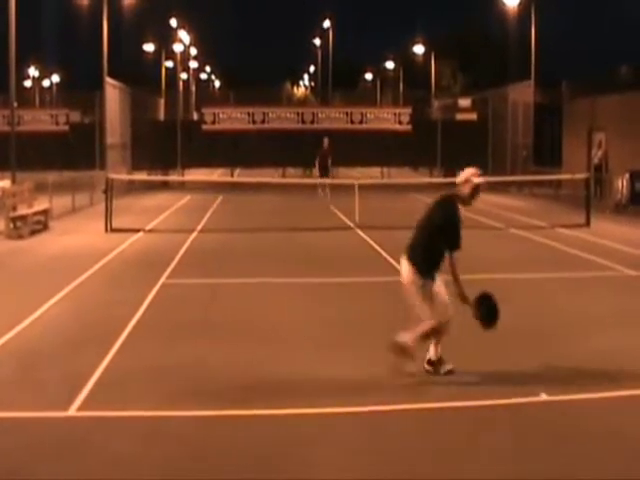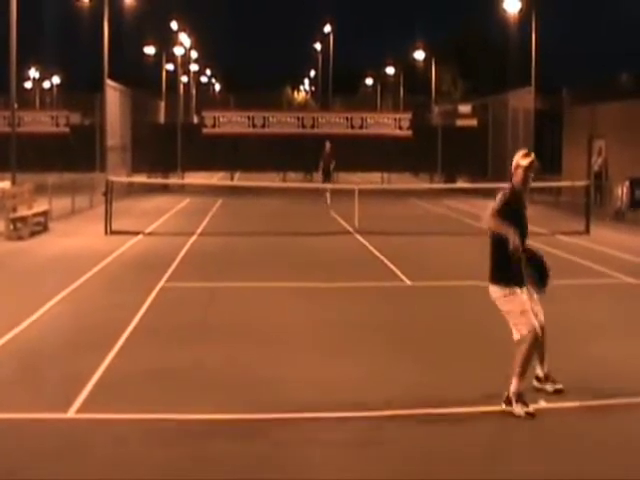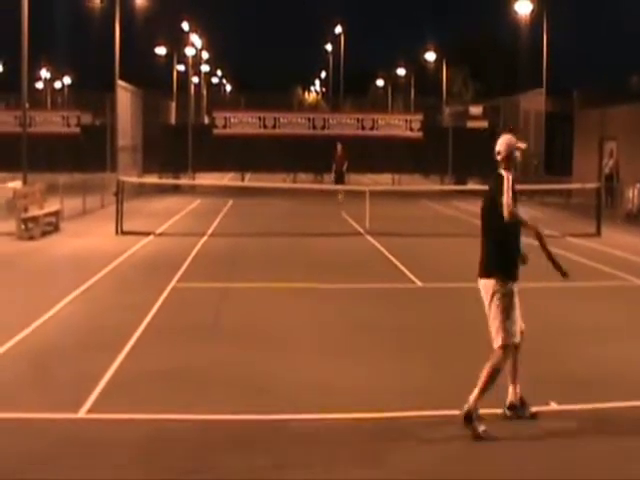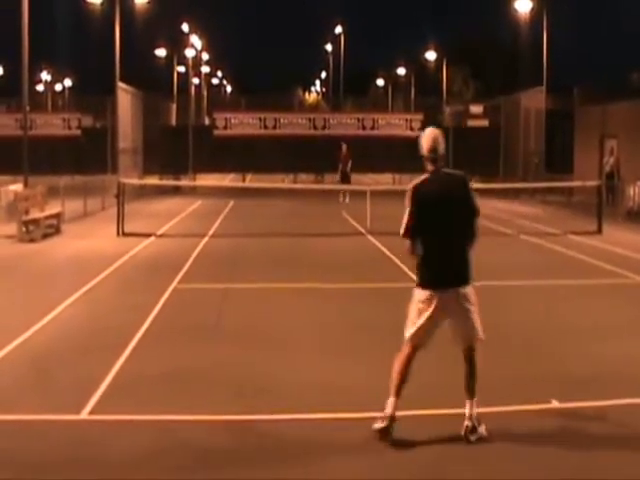
dt=0.5s
person 1, frame 1
left shoulder: (444, 202)
right shoulder: (453, 214)
right elbow: (451, 258)
right wrist: (460, 290)
left hip: (414, 263)
right hip: (418, 270)
left knee: (440, 312)
right knee: (440, 321)
left ankle: (434, 358)
right ankle: (405, 342)
person 1, frame 2
left shoulder: (520, 200)
right shoulder: (506, 196)
right elbow: (489, 217)
right wrist: (510, 232)
left hip: (519, 280)
right hip: (504, 284)
left knee: (539, 328)
right knee: (531, 335)
left ankle: (542, 374)
right ankle: (513, 394)
person 1, frame 3
left shoulder: (497, 182)
right shoulder: (505, 181)
right elbow: (509, 215)
left wrist: (515, 250)
right wrist: (534, 229)
left hip: (490, 273)
right hip: (500, 277)
left knee: (514, 339)
right knee: (503, 349)
left ankle: (515, 399)
right ankle: (470, 411)
person 1, frame 4
left shoulder: (416, 189)
right shoulder: (461, 183)
left elbow: (410, 241)
right elbow: (472, 231)
left hip: (428, 283)
right hip: (459, 281)
left knee: (408, 349)
right knee: (469, 350)
left ankle: (389, 414)
right ankle: (472, 421)
